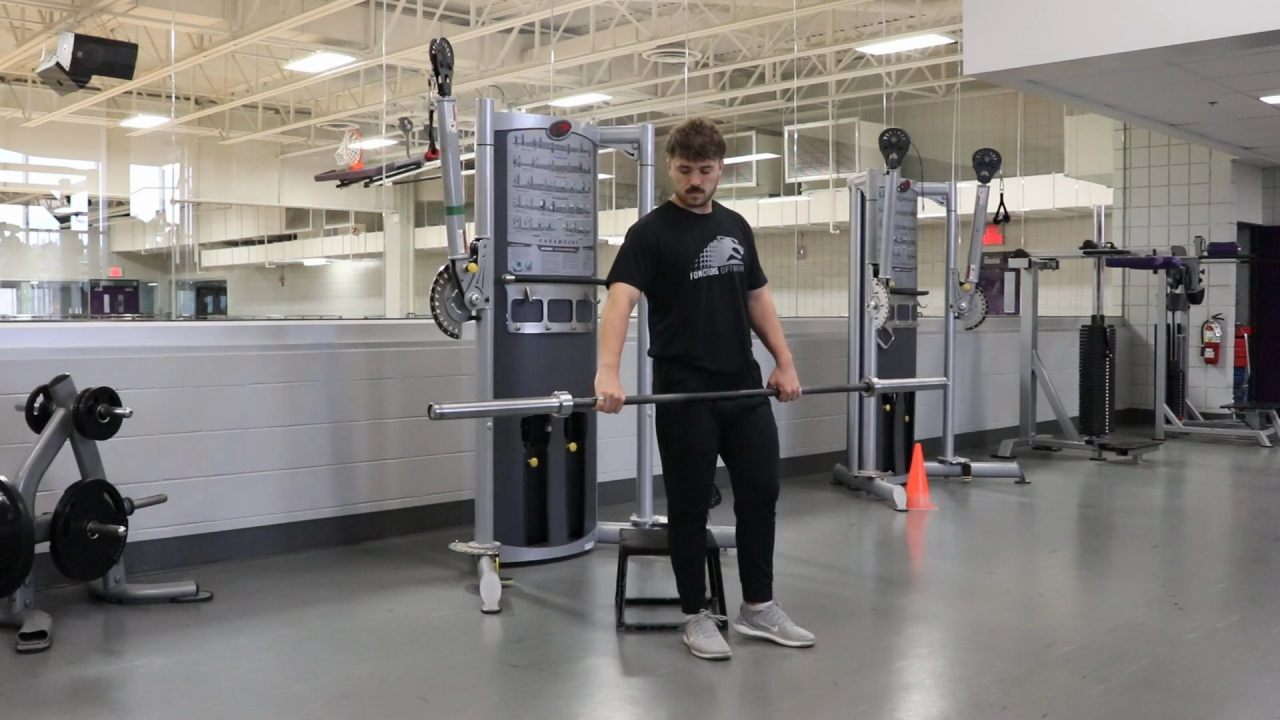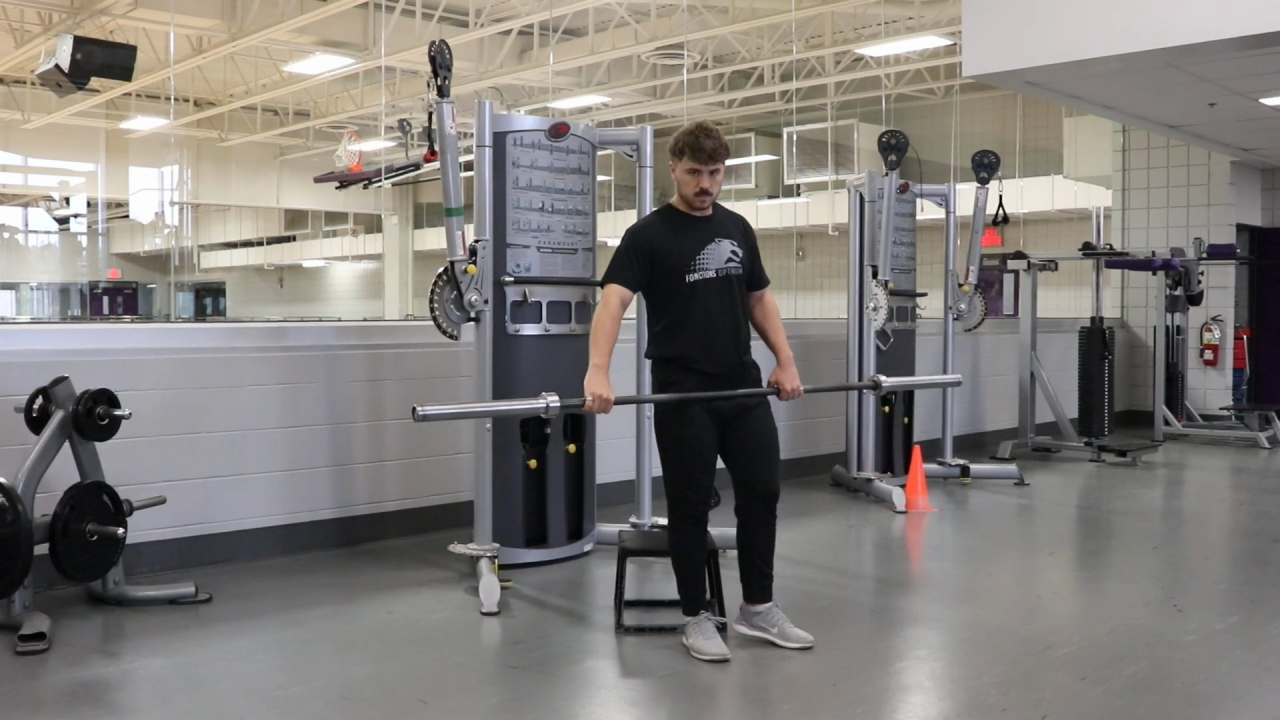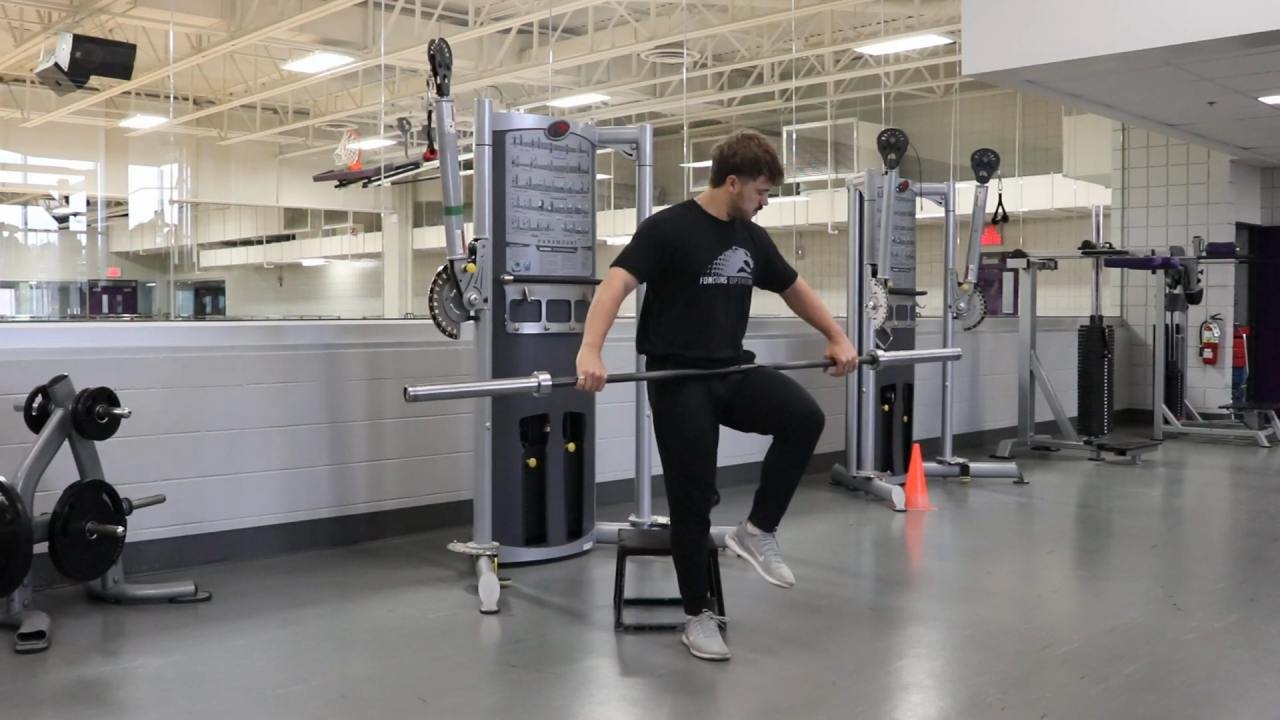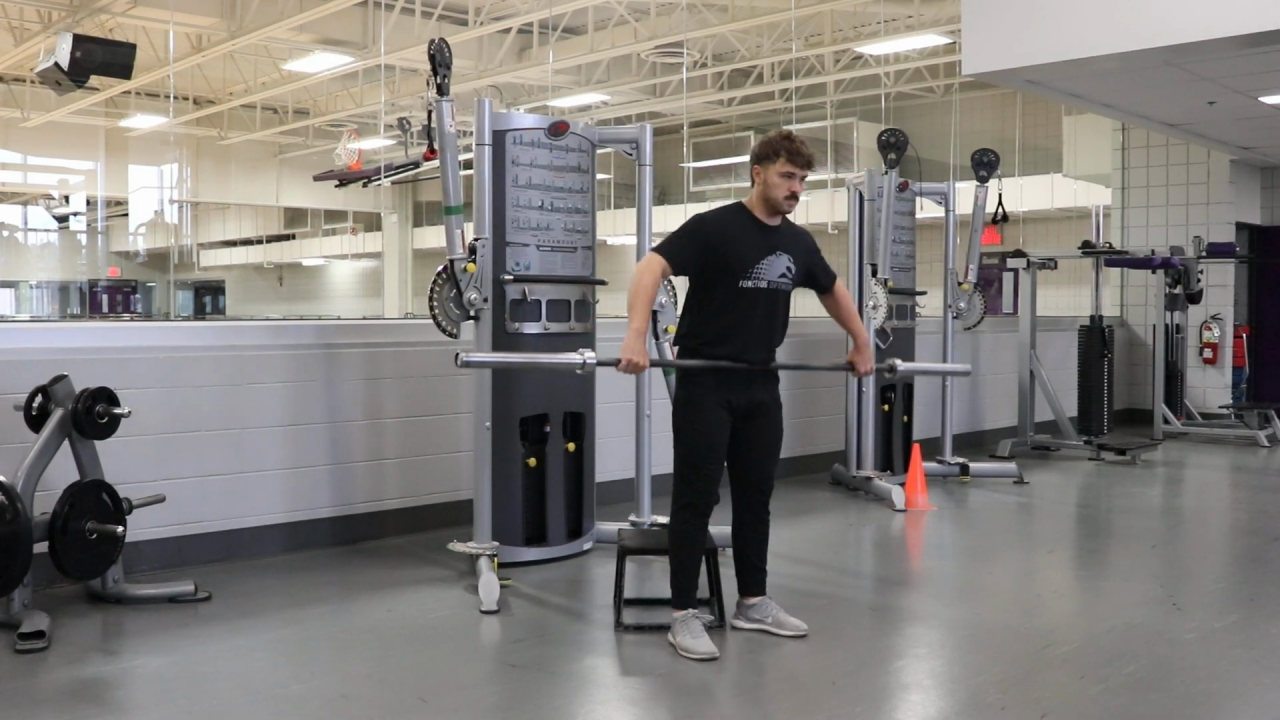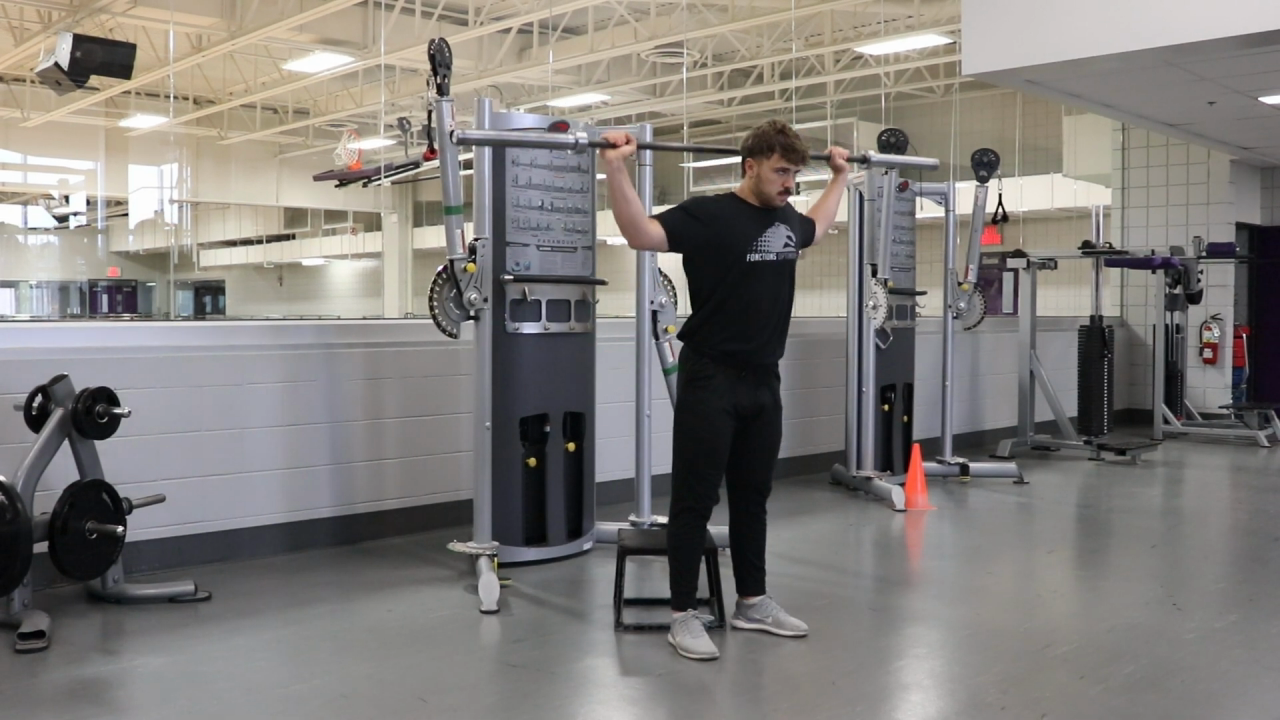
dt=1s
person 1, frame 1
left shoulder: (735, 226)
right shoulder: (652, 232)
left elbow: (758, 297)
right elbow: (620, 299)
left wrist: (785, 362)
right wrist: (608, 371)
left hip: (745, 386)
right hip: (685, 392)
left knee: (760, 493)
right knee: (690, 505)
left ankle: (758, 607)
right ankle: (696, 616)
person 1, frame 2
left shoulder: (737, 228)
right shoulder: (649, 234)
left elbow: (760, 298)
right elbow: (614, 298)
left wrist: (786, 360)
right wrist: (597, 371)
left hip: (743, 386)
right hip: (683, 392)
left knee: (762, 493)
right knee: (691, 506)
left ankle: (758, 607)
right ankle: (697, 617)
person 1, frame 3
left shoulder: (753, 238)
right shoulder: (668, 228)
left elbow: (793, 288)
right elbow: (616, 283)
left wrist: (838, 338)
right wrist: (590, 349)
left hip: (735, 371)
right hip: (680, 381)
left knee: (804, 418)
right knee: (692, 500)
left ankle: (757, 530)
right ankle: (698, 614)
person 1, frame 4
left shoulder: (798, 242)
right shoulder: (714, 228)
left elbow: (831, 289)
right elbow: (650, 268)
left wrist: (861, 341)
right wrist: (636, 335)
left hip: (760, 384)
right hip: (704, 382)
left knee: (755, 496)
right knee: (696, 497)
left ankle: (753, 601)
right ankle: (683, 614)
person 1, frame 5
left shoulder: (786, 219)
right shoulder: (708, 214)
left elbow: (820, 223)
right elbow: (639, 232)
left wrist: (839, 174)
right wrist: (615, 165)
left hip: (763, 381)
right hip: (711, 379)
left knee: (753, 497)
right knee: (695, 500)
left ankle: (752, 600)
right ankle: (683, 615)
